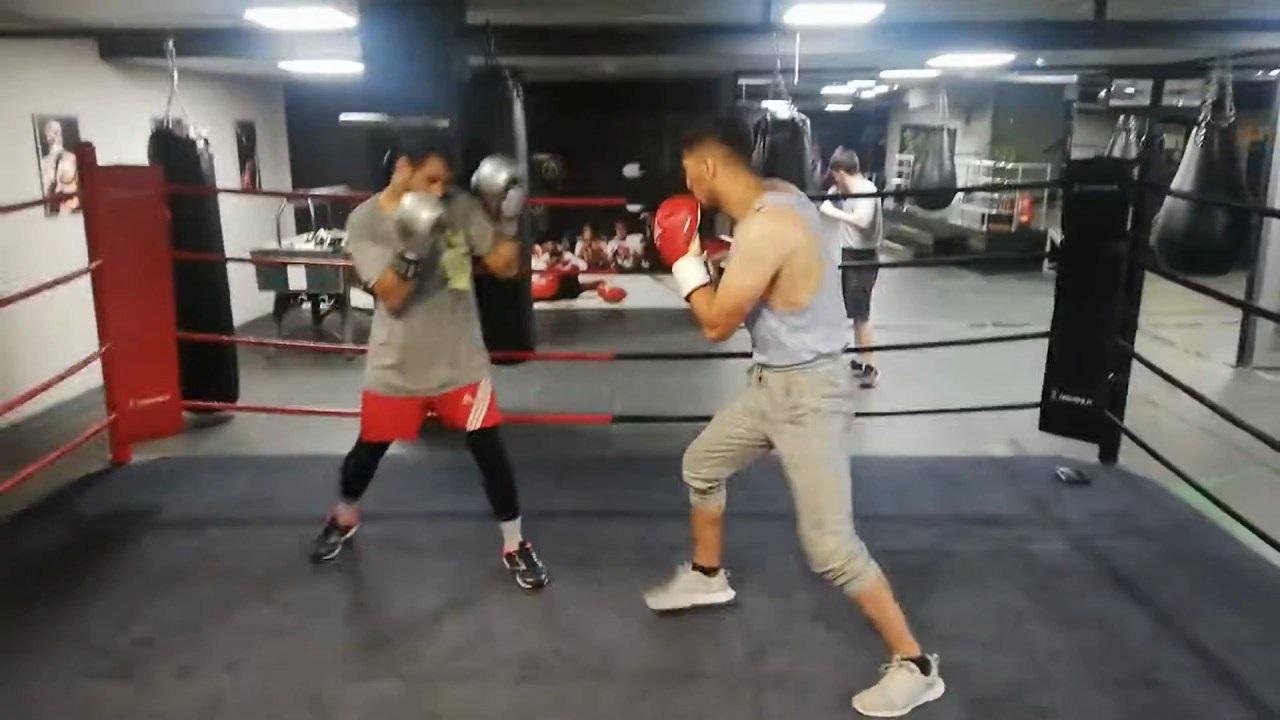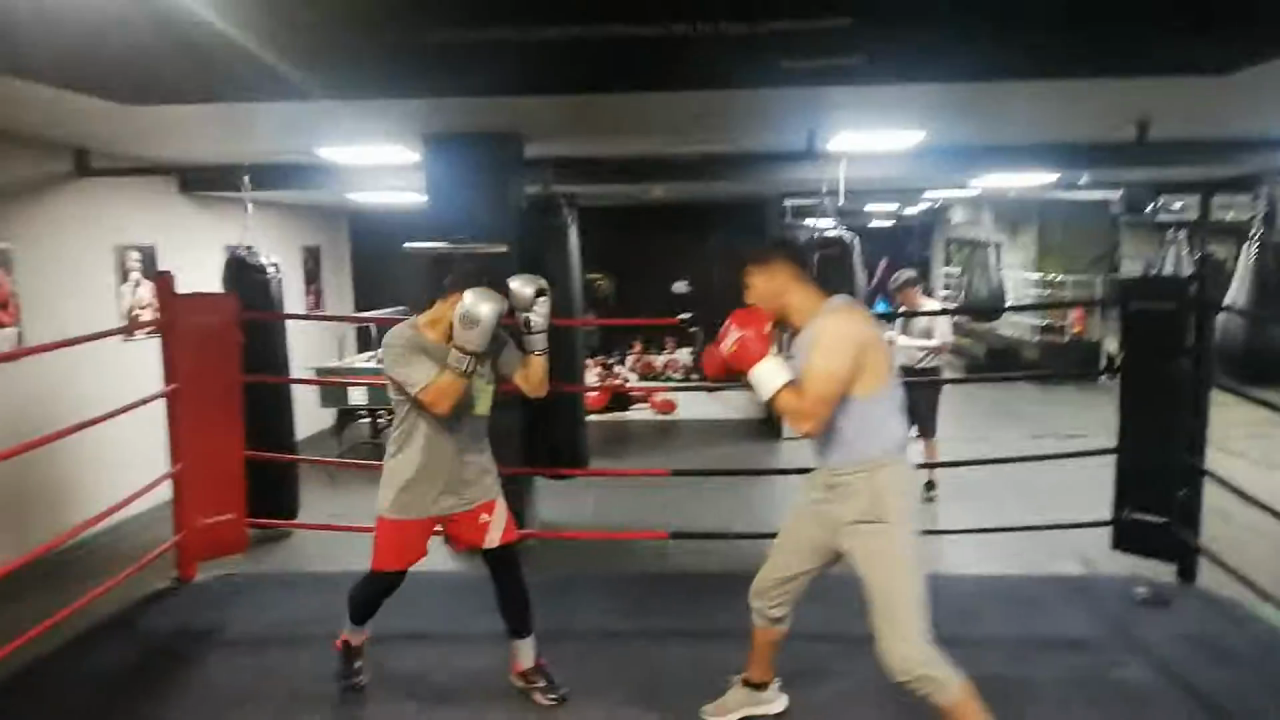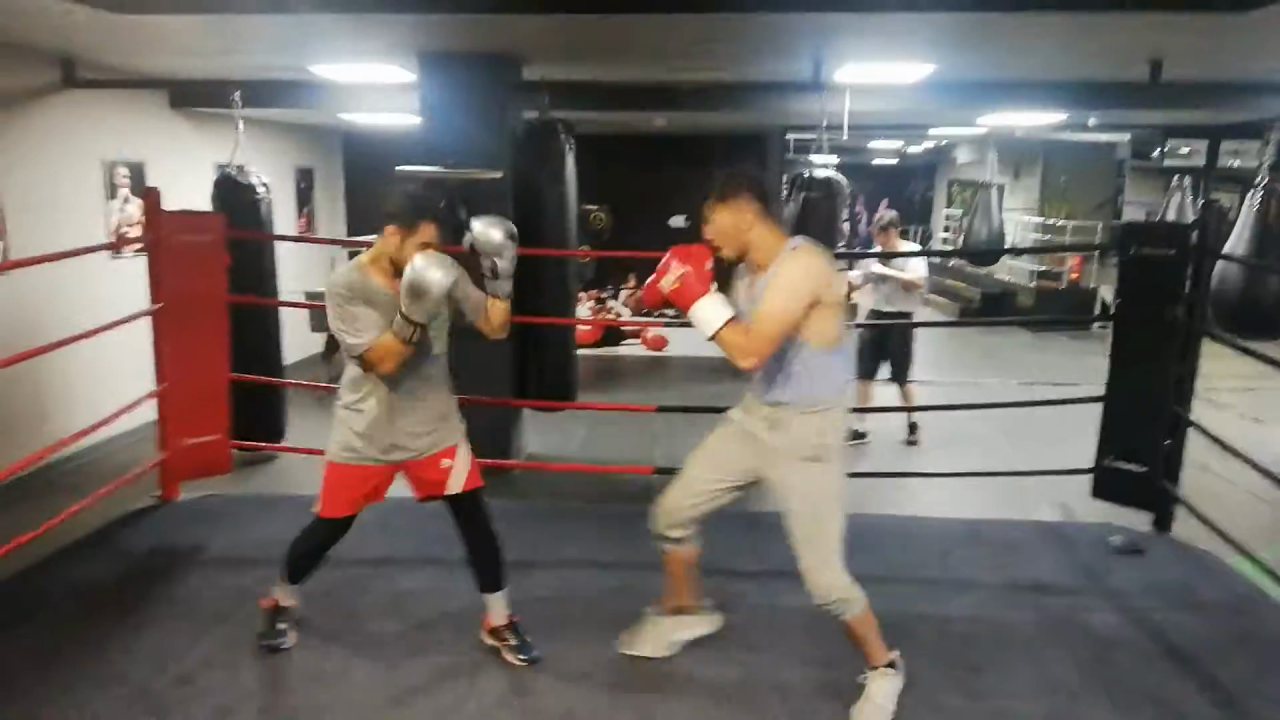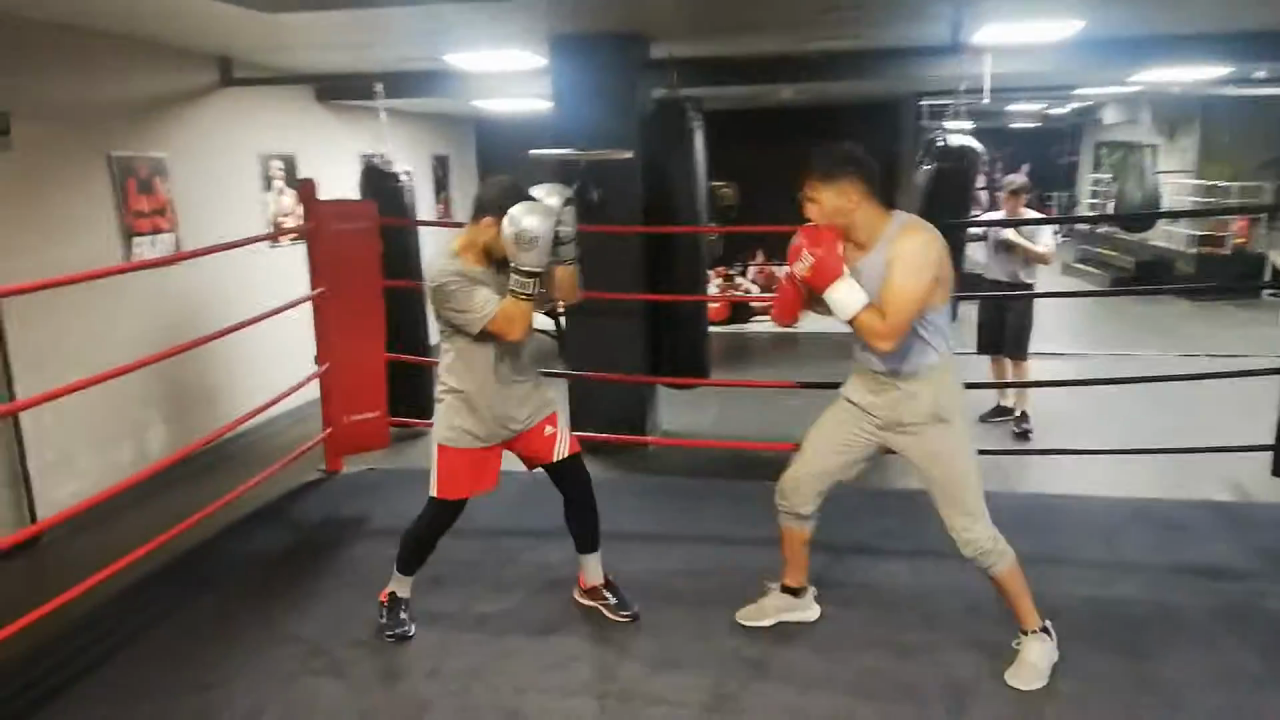
dt=0.5s
person 1, frame 1
left shoulder: (765, 230)
right shoulder: (778, 199)
left elbow: (717, 325)
left wrist: (684, 257)
right wrist: (712, 247)
left hip: (808, 393)
right hip: (774, 381)
left knee: (830, 544)
right knee: (702, 462)
left ankle: (915, 665)
right ankle: (706, 575)
person 1, frame 2
left shoulder: (839, 323)
right shoulder: (815, 326)
left elbow: (805, 418)
right elbow: (807, 395)
left wrist: (757, 359)
right wrist: (742, 354)
left hip: (876, 494)
right hip: (832, 488)
left knee: (906, 652)
right knee: (768, 590)
person 1, frame 3
left shoulder: (804, 266)
right shoulder: (751, 264)
left elbow: (749, 353)
right elbow: (738, 319)
left wrist: (699, 293)
right wrist: (676, 287)
left hip: (810, 430)
right hip: (754, 417)
left knee: (825, 579)
right knee: (672, 513)
left ankle: (882, 667)
right ankle: (686, 611)
person 1, frame 4
left shoulder: (915, 241)
right shoulder: (844, 240)
left elbow: (887, 335)
left wrist: (831, 279)
right wrist: (805, 289)
left hip: (926, 398)
right hip: (866, 393)
left knee: (973, 533)
right knee: (794, 488)
left ankle: (1037, 634)
right ankle: (794, 593)
person 2, frame 1
left shoulder: (461, 208)
right shoulder: (366, 221)
left elbow: (505, 267)
right elbow: (391, 297)
left wrist: (507, 218)
right wrist: (408, 248)
left hip: (461, 360)
right hip: (396, 363)
left knee: (489, 450)
right knee: (369, 449)
left ankle: (515, 545)
right ankle: (343, 519)
person 2, frame 2
left shoulder: (487, 334)
right shoulder: (401, 342)
left elbow: (535, 387)
right elbow: (441, 402)
left wrist: (535, 329)
right wrist: (468, 347)
left hip: (474, 481)
right hip: (412, 487)
left knee: (507, 566)
right knee: (384, 577)
left ankle: (527, 664)
right ankle: (352, 640)
person 2, frame 3
left shoulder: (443, 272)
right shoulder: (346, 288)
left elbow: (494, 326)
right elbow: (384, 361)
left wrist: (500, 270)
right wrist: (415, 310)
left hip: (435, 426)
right hip: (365, 433)
left knee: (474, 519)
right knee: (328, 527)
left ankle: (498, 622)
right ankle: (282, 601)
person 2, frame 4
left shoulder: (511, 252)
right shoulder: (447, 277)
left elbow: (569, 295)
right elbow: (513, 327)
left wrist: (562, 240)
right wrist: (529, 264)
left hip: (528, 401)
right hip: (468, 416)
left knee: (578, 484)
right knee: (441, 512)
left ankle: (593, 583)
right ankle: (396, 593)
person 3, frame 1
left shoulder: (866, 191)
right shoulder: (854, 191)
left elbow: (861, 222)
left wrist: (833, 212)
right wrist: (834, 201)
left hip: (862, 259)
right hip: (851, 256)
left knee: (860, 314)
right knee: (854, 312)
left ankle: (870, 367)
right ankle: (860, 360)
person 3, frame 2
left shoulder: (935, 311)
right shoulder: (904, 312)
left elbow: (945, 343)
left wrist: (910, 342)
right wrist: (892, 337)
left hip: (927, 376)
right hip: (906, 374)
left knee: (927, 431)
left ankle: (931, 480)
person 3, frame 3
left shoulder: (913, 252)
right shoulder: (873, 255)
left elbow: (919, 281)
right elbow: (856, 283)
left wrist: (886, 272)
right wrist: (852, 279)
left hip: (900, 319)
right hip: (874, 317)
left knee: (901, 377)
right knee: (864, 375)
left ankle: (912, 422)
right ankle: (860, 427)
person 3, frame 4
left shoulder: (1038, 222)
right shoulder: (991, 218)
left elbow: (1047, 256)
left wrist: (1018, 240)
left hip: (1019, 291)
right hip: (992, 288)
left knee: (1017, 355)
right knee: (995, 351)
left ankle: (1021, 412)
right ankle: (1005, 404)
